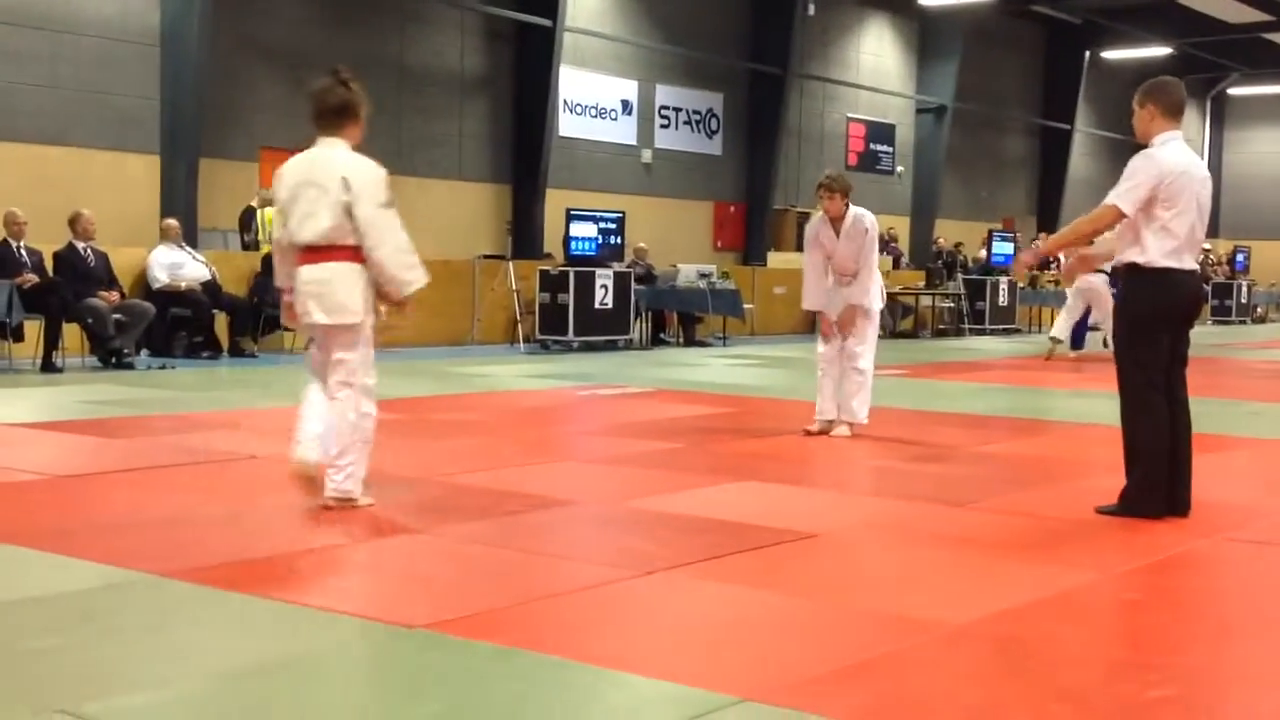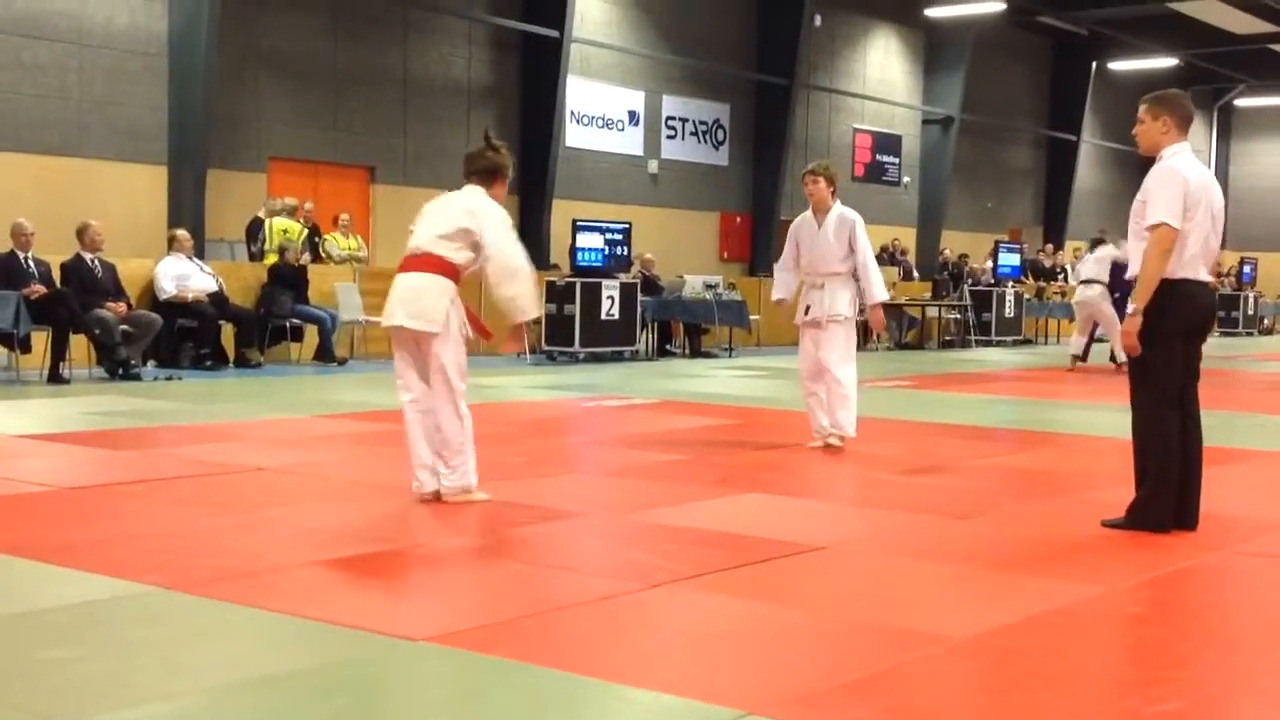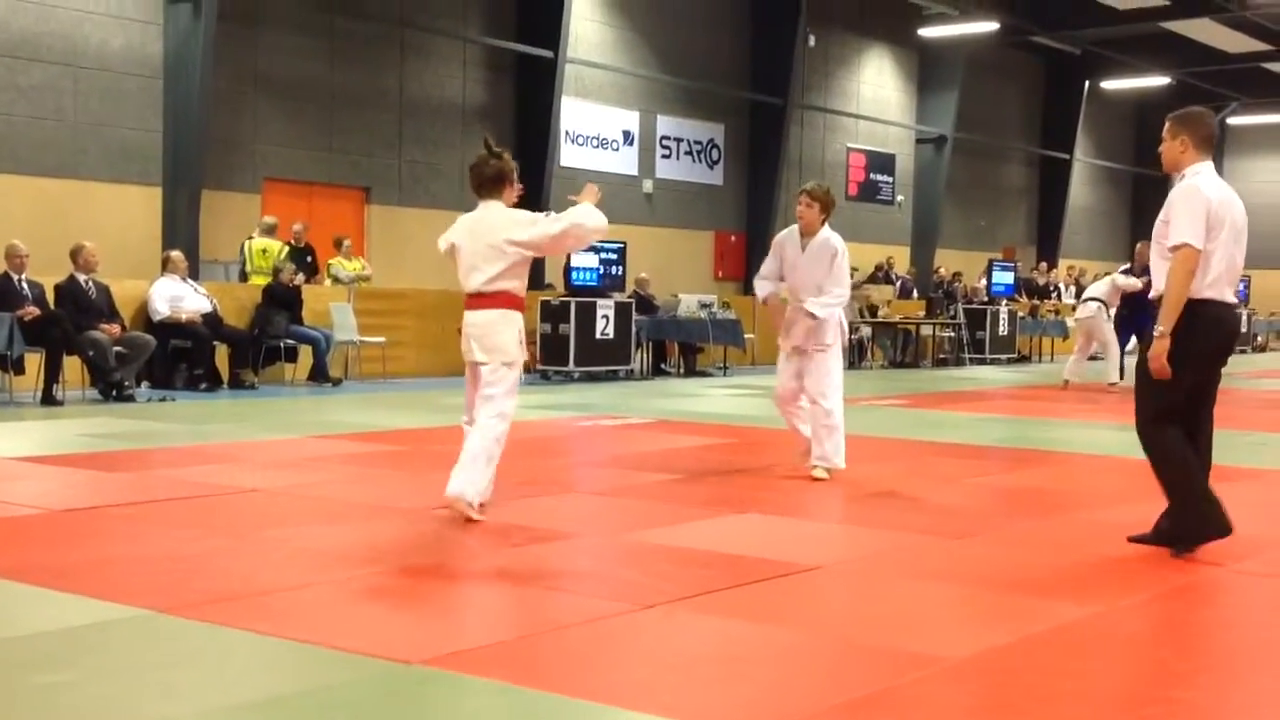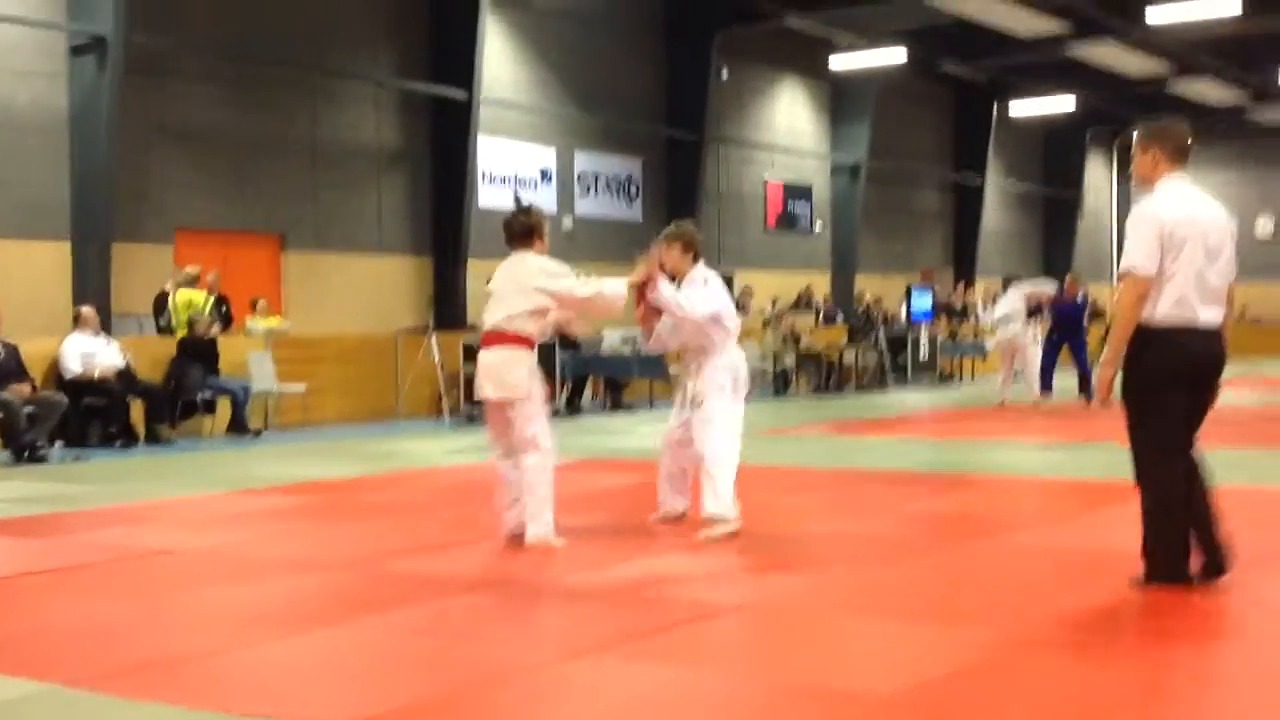
dt=0.7s
person 1, frame 1
left shoulder: (1154, 160)
right shoulder: (1194, 165)
left elbow: (1104, 218)
left wrist: (1041, 250)
right wrist: (1098, 256)
left hip: (1152, 286)
right hip: (1182, 284)
left knee: (1142, 391)
right knee: (1170, 389)
left ankle: (1145, 496)
right ankle: (1173, 495)
person 1, frame 2
left shoulder: (1168, 171)
right shoulder: (1205, 176)
left elbow: (1162, 244)
right elbow: (1204, 252)
left wrist: (1135, 310)
left hip: (1168, 297)
right hip: (1197, 296)
left knee: (1155, 405)
right knee: (1181, 404)
left ankle: (1153, 510)
right ankle: (1181, 509)
person 1, frame 3
left shoulder: (1190, 190)
right shoulder: (1228, 195)
left elbow: (1185, 265)
left wrist: (1162, 333)
left hip: (1192, 319)
right hip: (1221, 318)
left knee: (1154, 419)
right knee: (1192, 423)
left ankle: (1204, 516)
right ankle: (1184, 525)
person 1, frame 4
left shoulder: (1151, 211)
right shoulder: (1217, 212)
left elbow: (1136, 291)
right elbow: (1226, 289)
left wrist: (1110, 359)
left hip: (1161, 343)
right hip: (1207, 343)
left knee: (1156, 458)
right knee: (1179, 450)
left ankle: (1168, 564)
right ankle: (1210, 552)
person 2, frame 1
left shoulder: (290, 169)
right shoulder: (361, 170)
left elbow: (283, 237)
right elbow: (384, 237)
left wrist: (287, 289)
right wrist: (406, 288)
left hip: (309, 280)
right hip: (345, 280)
left knee: (324, 377)
right knee: (352, 387)
left ankle: (312, 455)
right ankle: (343, 486)
person 2, frame 2
left shoulder: (440, 203)
right shoulder: (488, 212)
right elbow: (509, 266)
right wrist: (521, 317)
left hip: (404, 291)
right hip: (433, 295)
left knee: (416, 391)
right knee: (448, 393)
left ankle: (429, 479)
right ankle: (458, 483)
person 2, frame 3
left shoulder: (463, 225)
right shoulder: (517, 222)
left elbow: (447, 245)
right elbow: (584, 227)
right wrist: (587, 204)
left hip: (474, 318)
right hip: (501, 321)
left knee: (479, 410)
right knee: (495, 412)
left ankle: (474, 491)
right ankle: (463, 491)
person 2, frame 4
left shoulder: (503, 273)
right shoulder: (543, 269)
right elbow: (591, 294)
right wrist: (628, 282)
left hip: (491, 358)
right hip: (515, 361)
left knee: (508, 448)
right knee: (535, 447)
left ankle: (515, 523)
right ankle: (538, 531)
person 3, frame 1
left shoulder: (865, 222)
right shoulder: (815, 227)
left elbow: (867, 269)
right elbow: (814, 271)
left wrist: (853, 308)
right wrist: (820, 312)
left hip: (864, 293)
right hip: (835, 290)
left knee: (857, 357)
right knee: (827, 355)
left ankle: (848, 418)
right ankle: (826, 417)
person 3, frame 2
left shoulder: (849, 219)
right shoulder: (799, 224)
left elbow: (865, 262)
right elbow: (787, 267)
left wrist: (875, 304)
right wrist: (784, 299)
left hip: (839, 297)
right hip: (810, 298)
left knee: (836, 364)
right knee: (810, 369)
left ankle: (838, 430)
right ankle: (822, 431)
person 3, frame 3
left shoulder: (834, 245)
right shoulder: (784, 239)
left elbow: (838, 293)
right elbow: (765, 276)
left wrist: (808, 313)
right wrist: (771, 298)
left hip: (823, 325)
right hip: (793, 320)
left knee: (823, 394)
right knee: (785, 391)
left ankle: (825, 460)
right ankle: (812, 439)
person 3, frame 4
left shoulder: (705, 282)
right shoulder: (682, 287)
left elbow: (692, 313)
right elbow: (670, 341)
left wrist: (659, 288)
right wrist: (650, 326)
left hip: (722, 368)
right hip: (697, 369)
left knee: (711, 441)
right knee: (675, 439)
left ankle: (722, 517)
right ankle: (674, 505)
